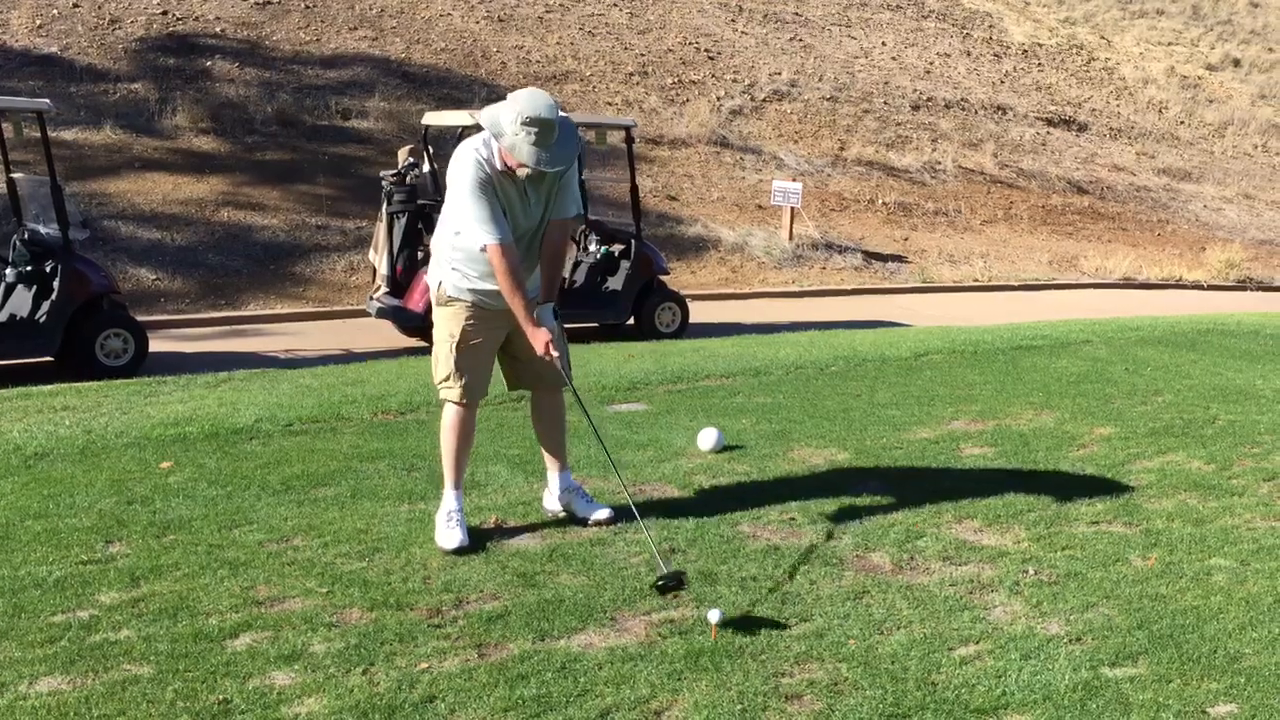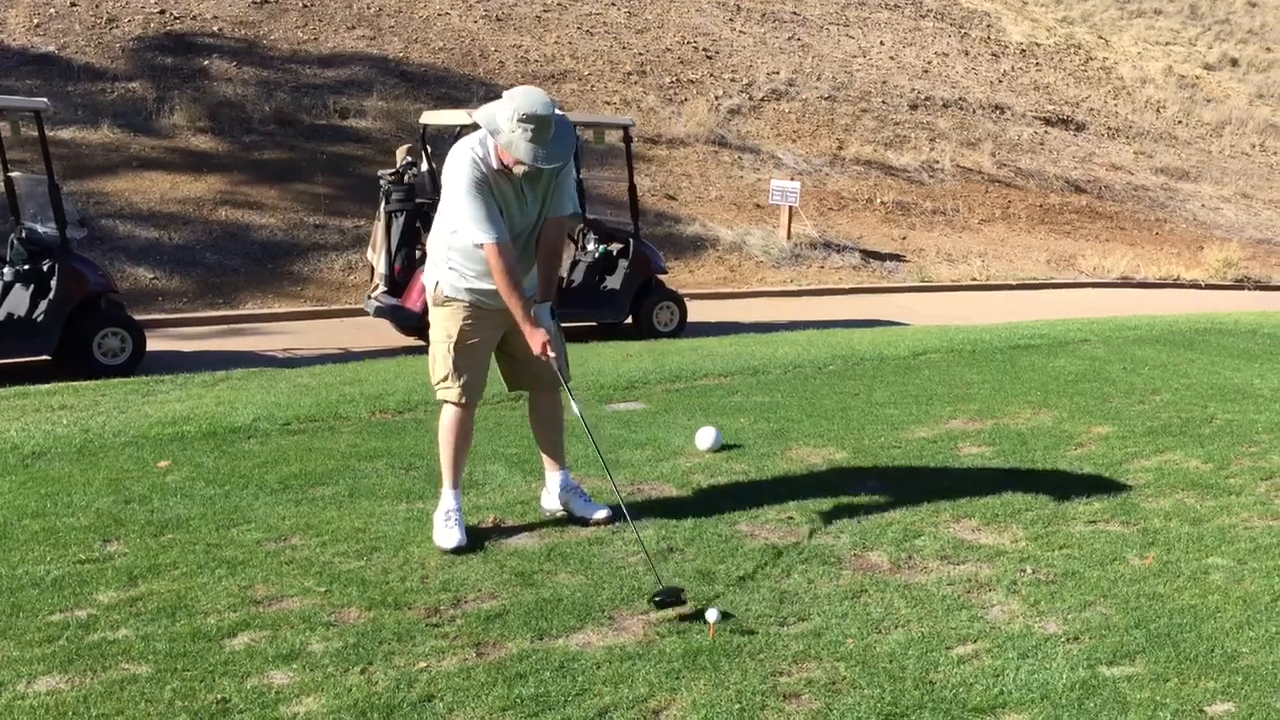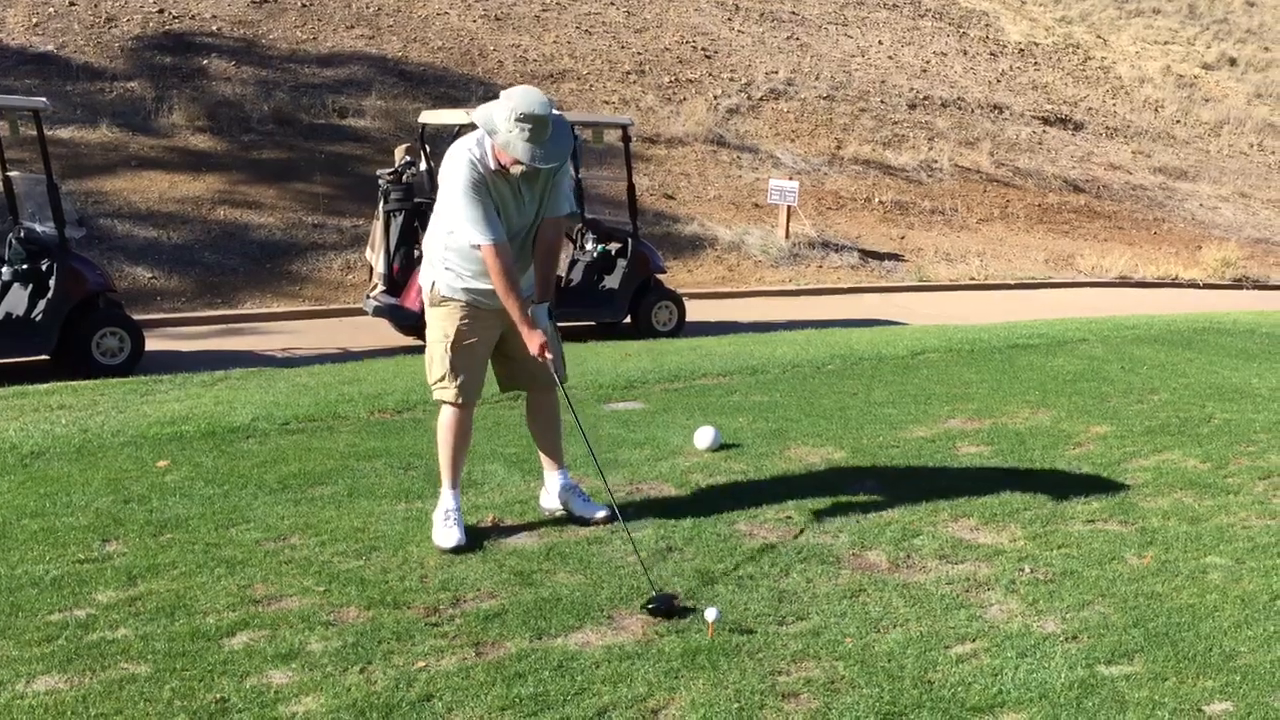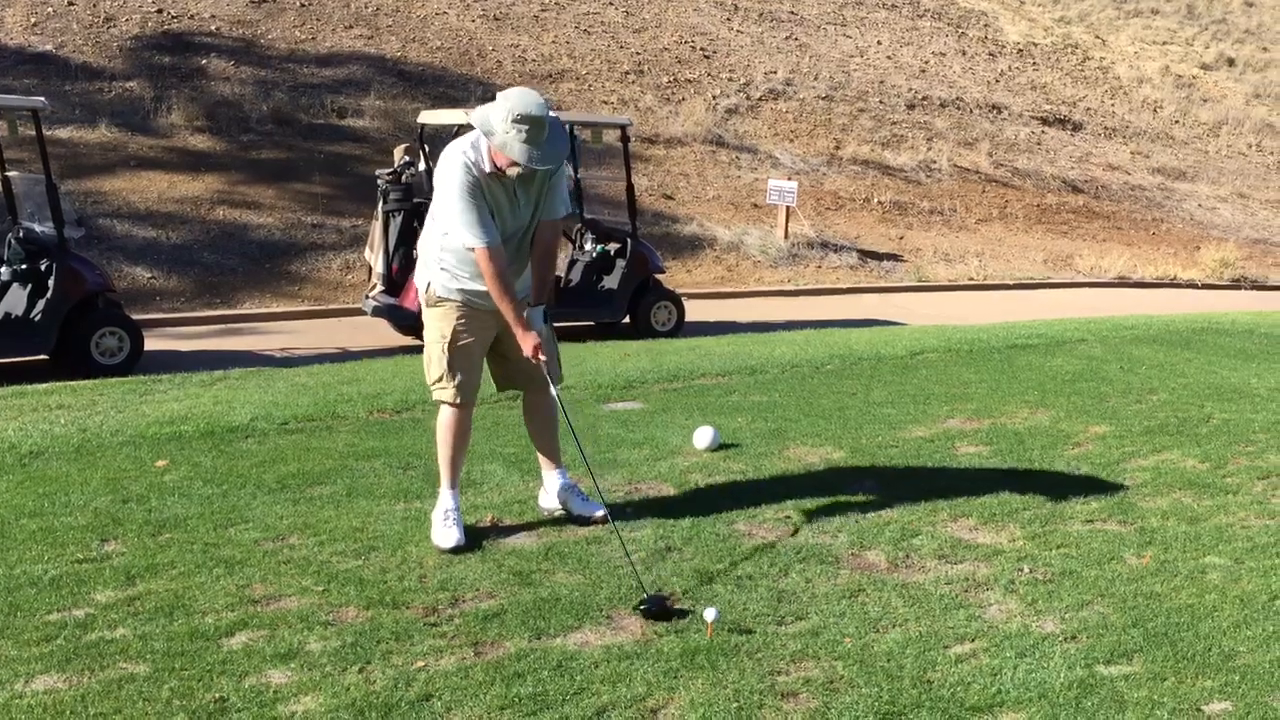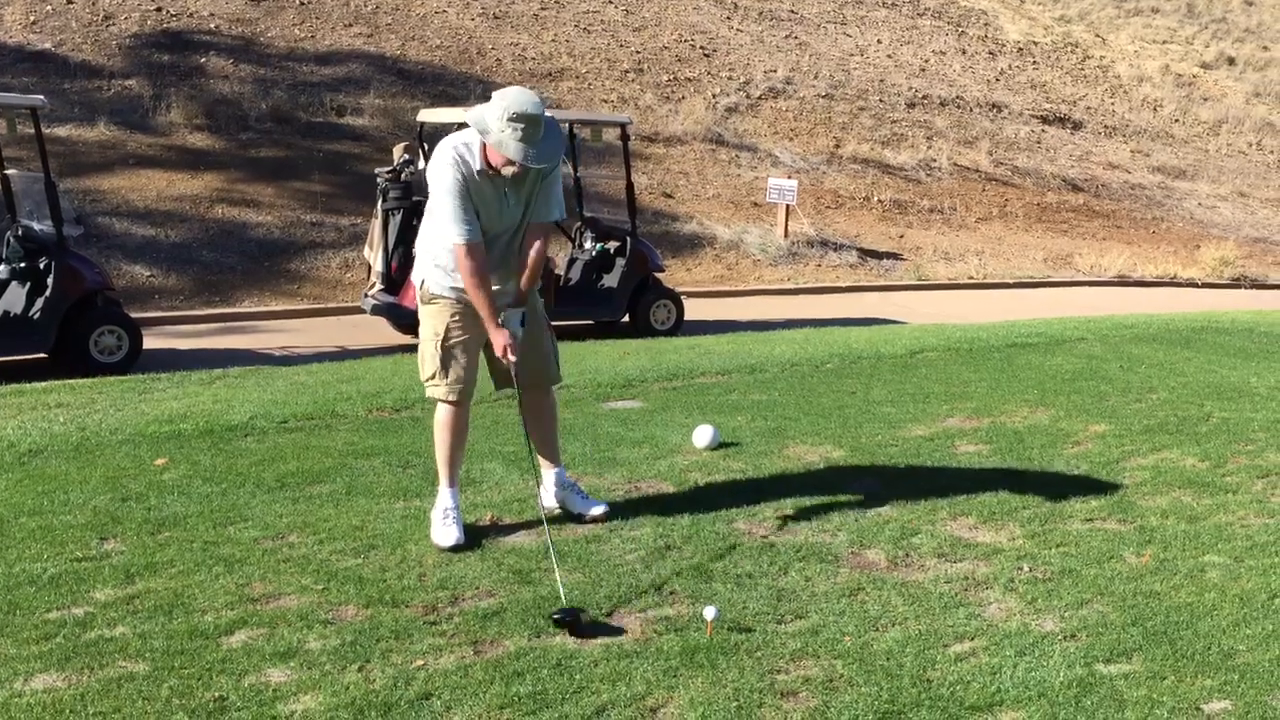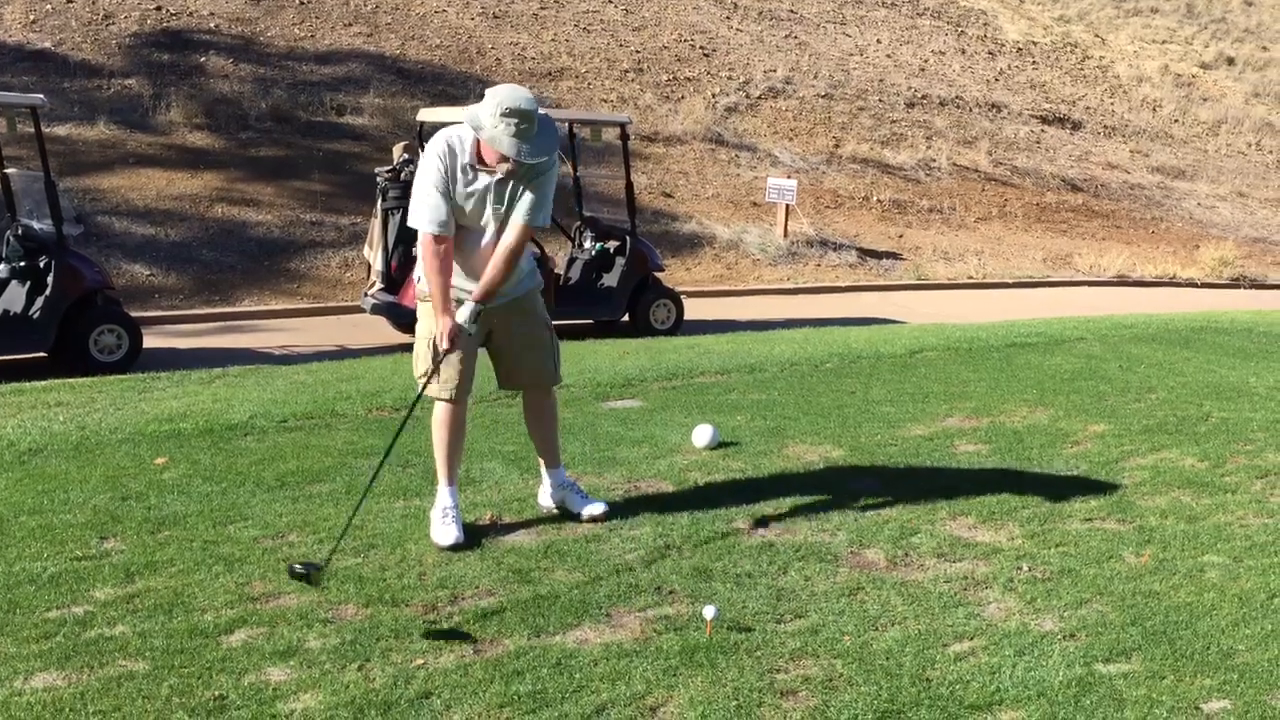
dt=0.1s
person 1, frame 1
left shoulder: (558, 157)
right shoulder: (471, 164)
left elbow: (558, 232)
right elbow: (501, 255)
left wrist: (547, 306)
right wrist: (531, 327)
left hip: (530, 288)
right hip: (466, 291)
left knee: (549, 384)
right knee: (462, 397)
left ankle: (560, 487)
right ankle: (451, 506)
person 1, frame 2
left shoulder: (554, 156)
right shoulder: (467, 164)
left elbow: (554, 231)
right elbow: (497, 255)
left wrist: (543, 305)
right wrist: (528, 327)
left hip: (525, 288)
right hip: (462, 291)
left knee: (546, 385)
right knee: (461, 398)
left ankle: (558, 486)
right ankle: (449, 505)
person 1, frame 3
left shoulder: (550, 156)
right shoulder: (464, 164)
left elbow: (551, 230)
right elbow: (494, 255)
left wrist: (540, 306)
right wrist: (525, 329)
left hip: (521, 288)
right hip: (459, 291)
left knee: (543, 385)
right knee: (458, 398)
left ankle: (556, 486)
right ankle: (448, 504)
person 1, frame 4
left shoulder: (547, 159)
right shoulder: (461, 164)
left elbow: (548, 234)
right elbow: (484, 257)
left wrist: (536, 306)
right wrist: (520, 329)
left hip: (519, 287)
right hip: (456, 290)
left knee: (540, 384)
right knee: (458, 398)
left ankle: (556, 485)
right ankle: (447, 504)
person 1, frame 5
left shoulder: (541, 158)
right shoulder: (452, 160)
left elbow: (538, 236)
right elbow: (466, 254)
left wrist: (517, 307)
right wrist: (492, 327)
left hip: (513, 288)
right hip: (451, 289)
left knee: (538, 383)
right knee: (454, 395)
left ankle: (555, 483)
right ankle: (446, 502)
person 1, frame 6
left shoulder: (538, 165)
right shoulder: (445, 151)
left elbow: (515, 240)
right elbow: (434, 240)
left wrist: (474, 304)
right wrist: (440, 310)
left hip: (515, 288)
right hip: (446, 292)
left knee: (540, 385)
right knee: (450, 394)
left ankle: (555, 484)
right ankle: (446, 501)
